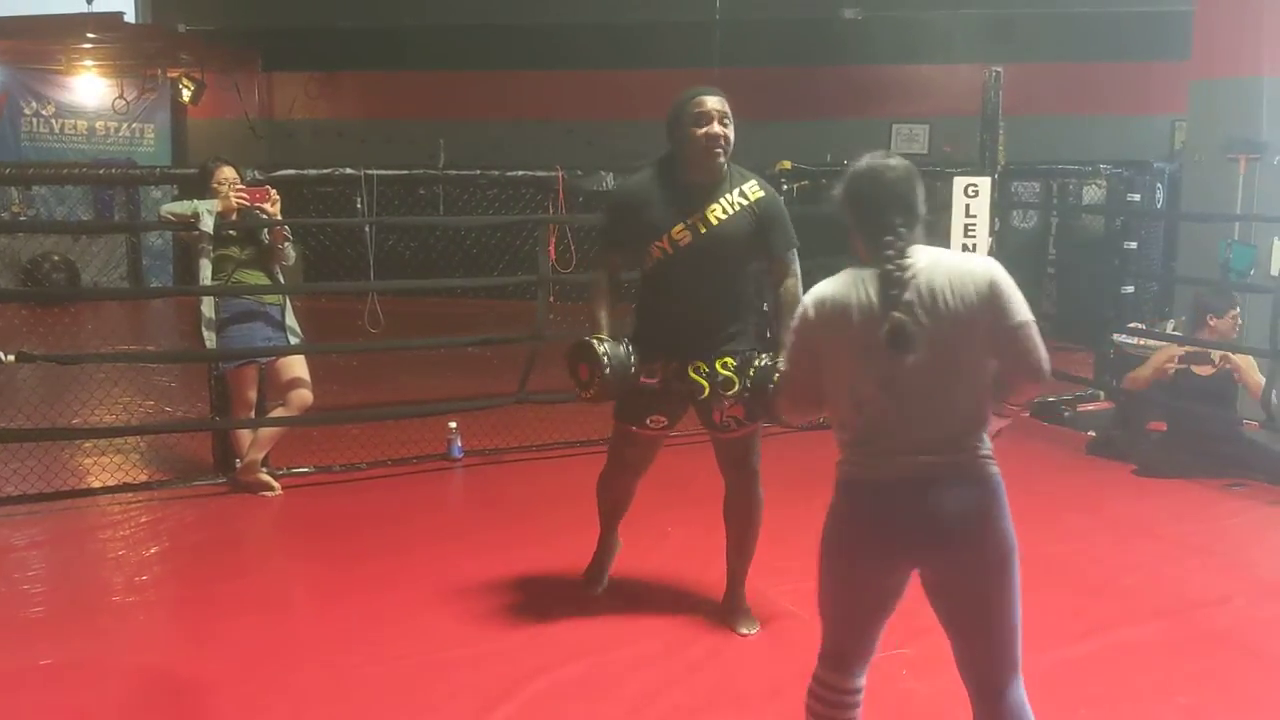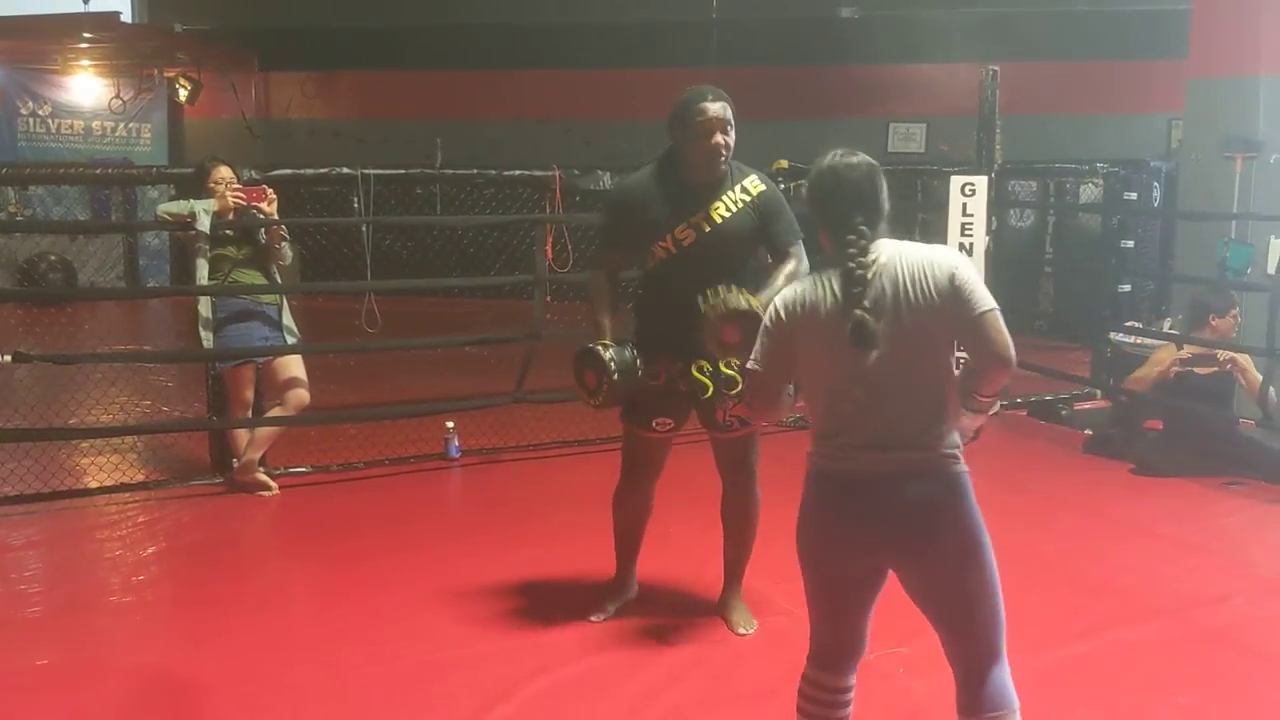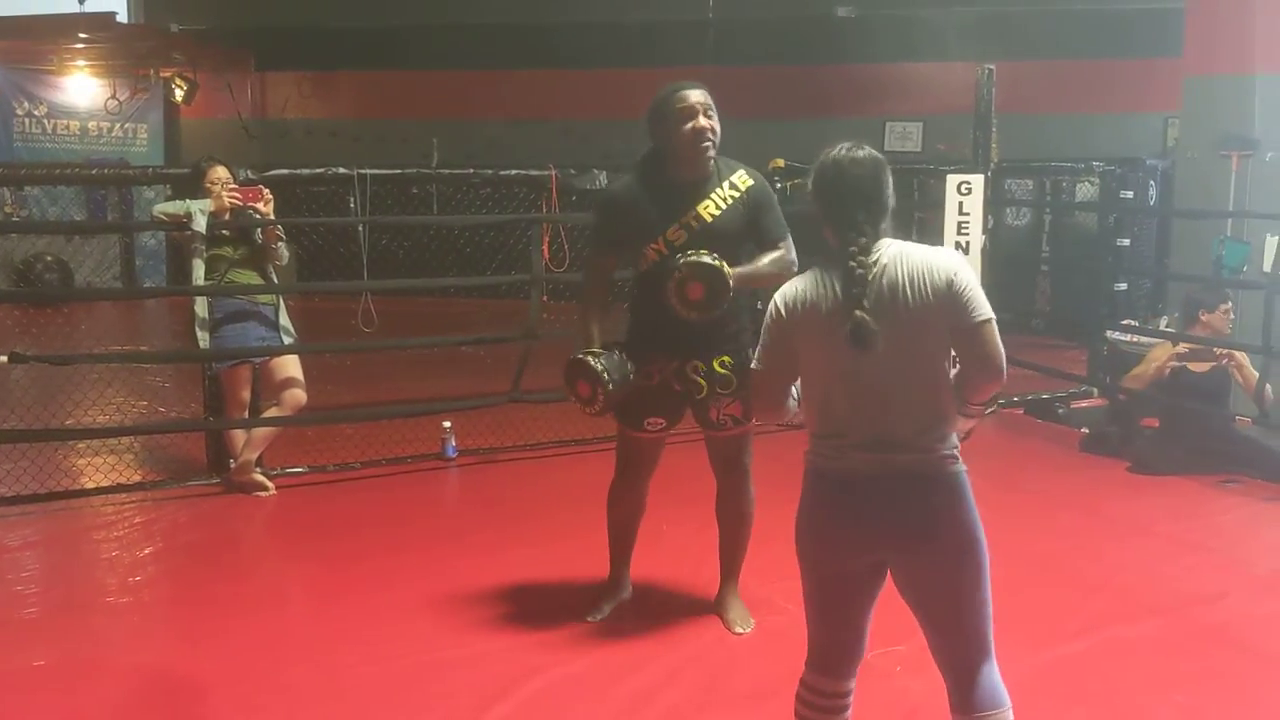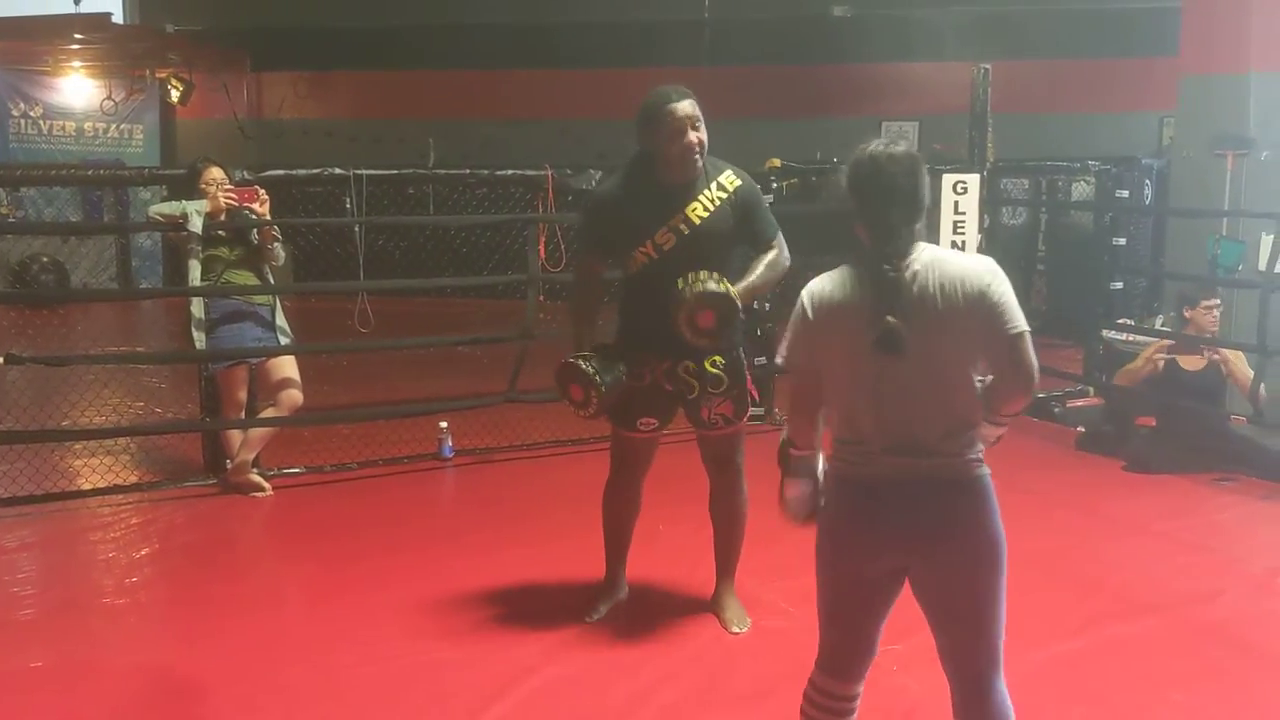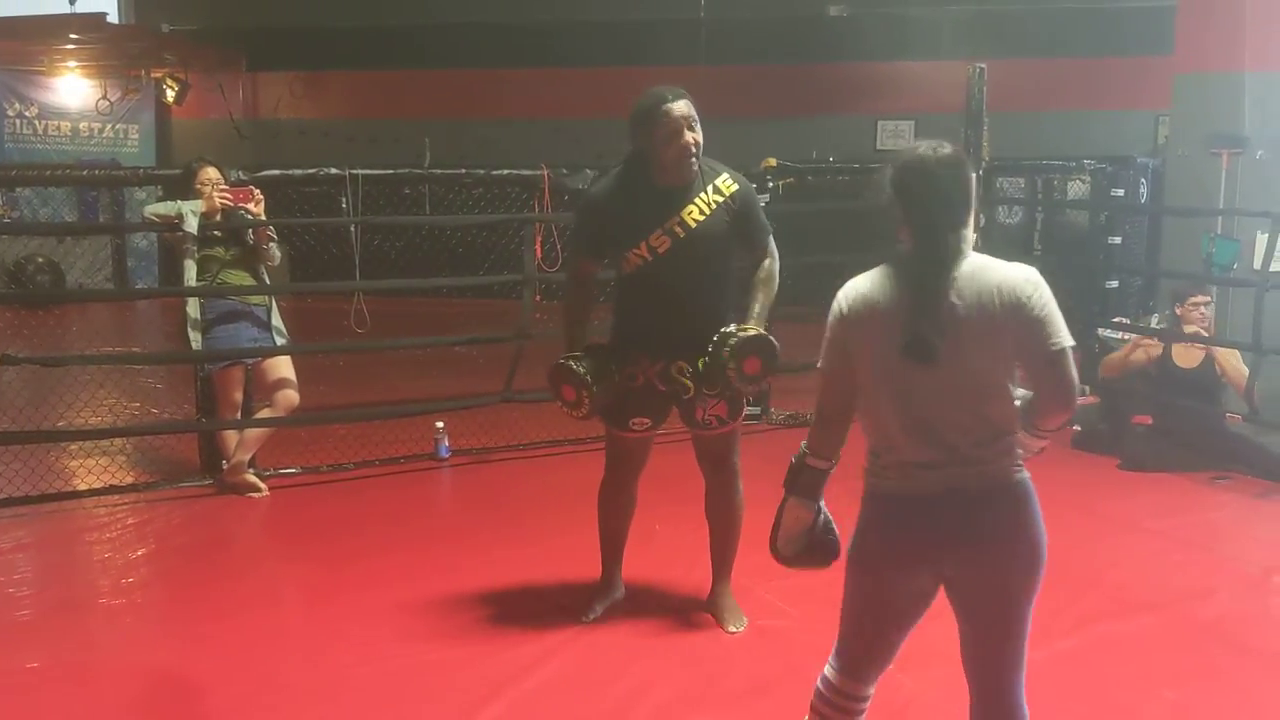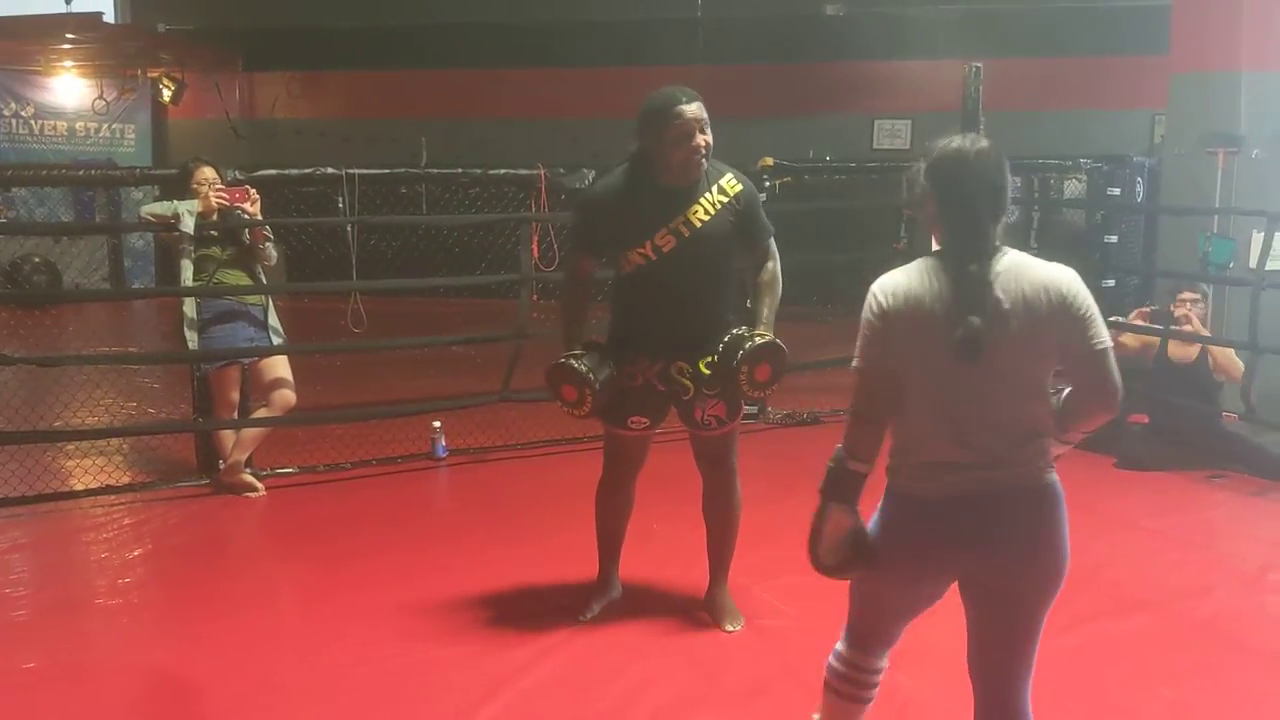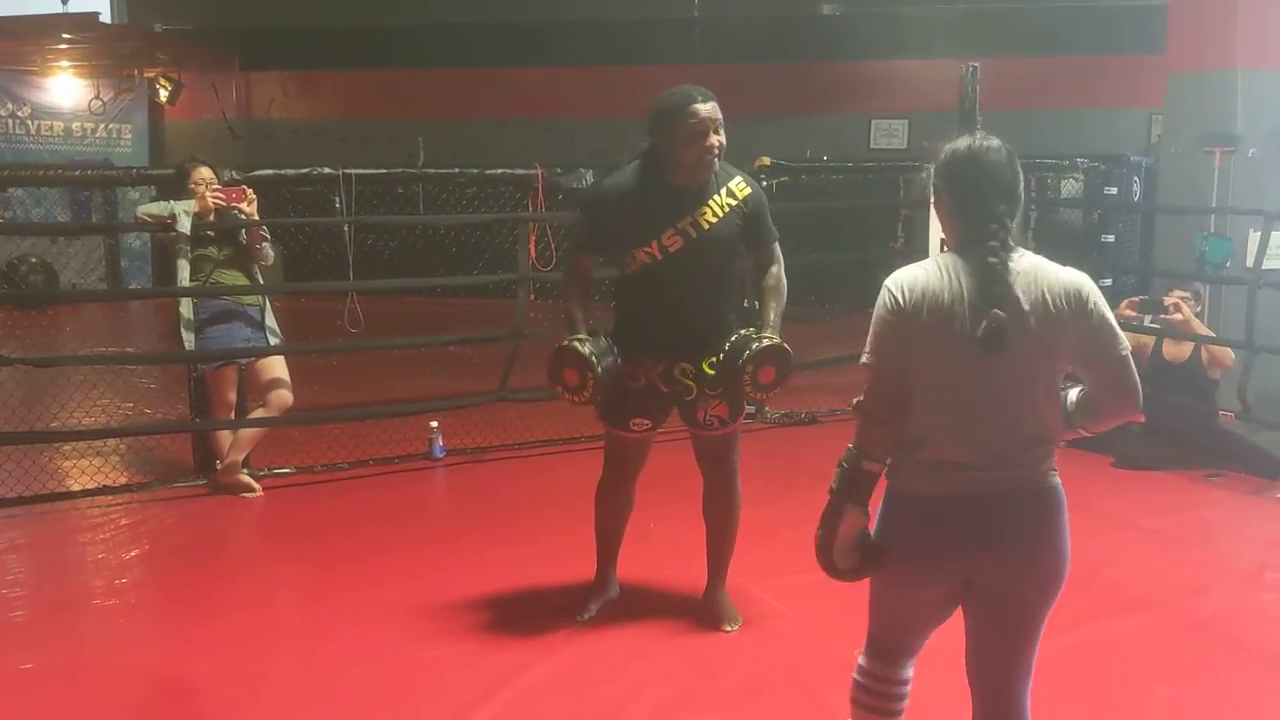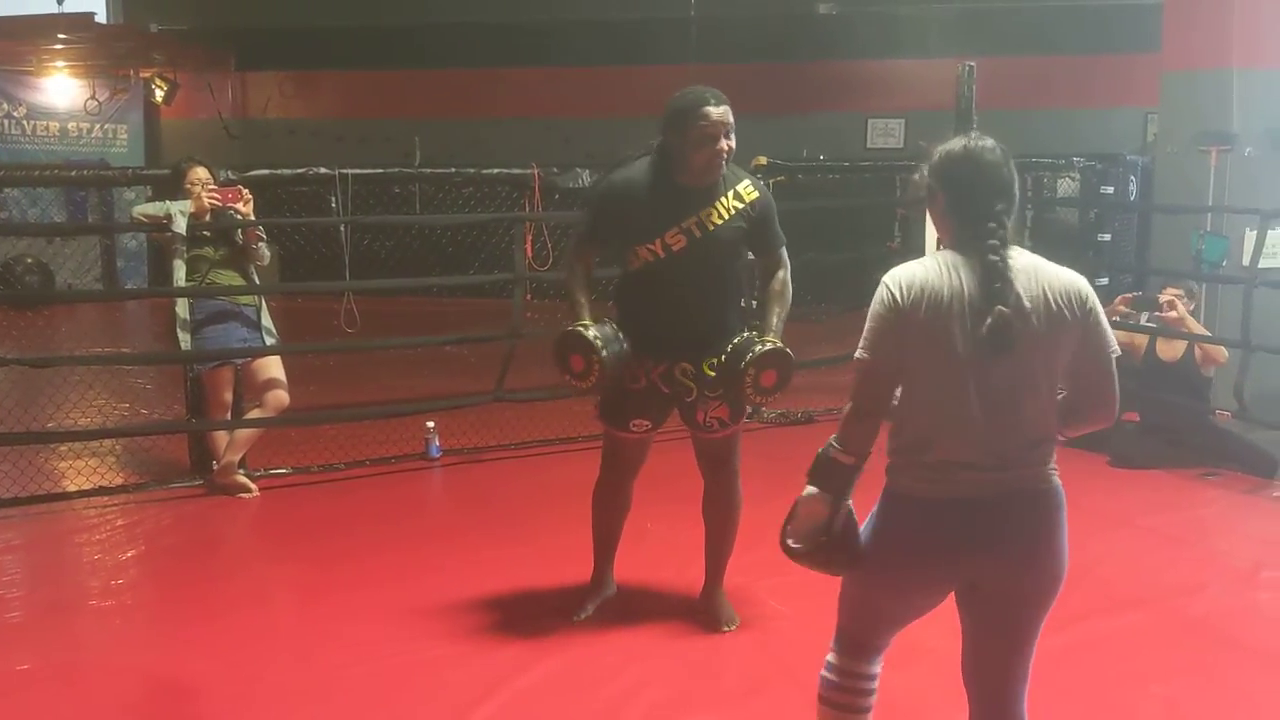
dt=0.2s
person 1, frame 1
left shoulder: (825, 301)
right shoulder: (980, 274)
left elbow: (795, 403)
right elbow: (1033, 370)
right wrist: (986, 405)
left hip: (867, 507)
right hip: (967, 502)
left knee: (842, 660)
person 1, frame 2
left shoulder: (794, 302)
right shoulder: (943, 266)
left elbow: (760, 401)
right elbow: (998, 360)
right wrist: (969, 411)
left hip: (837, 502)
right hip: (932, 496)
left knee: (832, 658)
right knee: (982, 664)
person 1, frame 3
left shoulder: (794, 297)
right shoulder: (943, 268)
left elbow: (767, 403)
right elbow: (989, 370)
right wrist: (957, 416)
left hip: (835, 501)
right hip: (930, 496)
left knee: (831, 663)
right knee: (971, 666)
person 1, frame 4
left shoulder: (822, 295)
right shoulder: (977, 277)
left elbow: (803, 406)
right elbow: (1020, 383)
left wrist: (800, 463)
right wrist: (981, 422)
left hip: (859, 505)
right hip: (955, 504)
left knee: (840, 664)
person 1, frame 5
left shoulder: (858, 298)
right shoulder: (1018, 286)
left elbow: (833, 415)
right elbow: (1059, 397)
left wrist: (803, 491)
right wrist: (1021, 434)
left hip: (897, 515)
right hip: (998, 514)
left knee: (856, 664)
person 1, frame 6
left shoulder: (893, 293)
right shoulder: (1057, 287)
left elbow: (870, 415)
right elbow: (1102, 397)
left wrist: (839, 498)
right wrist: (1050, 430)
left hip: (920, 514)
right hip: (1022, 516)
left knee: (864, 637)
person 1, frame 7
left shoulder: (908, 288)
right shoulder: (1071, 289)
left elbow: (882, 413)
right elbow: (1122, 397)
left wrist: (853, 495)
left hip: (924, 515)
right hip: (1026, 517)
left knee: (890, 647)
person 1, frame 8
left shoulder: (906, 285)
right shoulder: (1069, 290)
left elbow: (867, 407)
right elbow: (1099, 405)
left wrist: (828, 482)
left hip: (920, 514)
right hip: (1025, 520)
left knee: (856, 643)
person 2, frame 1
left shoulder: (758, 196)
right shoulder: (637, 194)
left elbow: (789, 273)
right elbow: (609, 268)
right wrist: (602, 334)
left hip: (732, 357)
right hip: (655, 355)
left knee: (743, 471)
right knee: (623, 464)
left ankle: (734, 592)
right ankle: (604, 551)
person 2, frame 2
left shoulder: (759, 191)
right shoulder: (637, 193)
left elbow: (797, 262)
right elbow: (607, 270)
left wrist: (758, 304)
right wrist: (605, 338)
right hip: (658, 355)
left knee: (740, 471)
right knee: (637, 472)
left ankle: (732, 591)
right ankle: (624, 580)
person 2, frame 3
left shoulder: (747, 185)
right shoulder: (626, 195)
left elbow: (786, 257)
right elbow: (600, 273)
left wrist: (732, 277)
right wrist: (594, 344)
left hip: (725, 353)
right hip: (651, 355)
left knee: (733, 469)
right knee: (632, 469)
left ankle: (729, 590)
right ankle: (618, 580)
person 2, frame 4
left shoulder: (734, 186)
right shoulder: (613, 198)
left elbow: (777, 252)
right elbow: (589, 277)
left wrist: (736, 293)
right wrist: (584, 348)
left hip: (716, 354)
right hip: (643, 355)
left knee: (726, 468)
right knee: (626, 469)
left ankle: (726, 588)
right ankle: (614, 580)
person 2, frame 5
left shoulder: (731, 189)
right shoulder: (607, 198)
left elbow: (765, 258)
right elbow: (583, 277)
left wrist: (753, 324)
right wrist: (575, 349)
left hip: (712, 354)
right hip: (637, 355)
left knee: (722, 469)
right knee: (621, 468)
left ankle: (721, 588)
right ankle: (611, 579)
person 2, frame 6
left shoulder: (734, 189)
right shoulder: (609, 197)
left elbow: (765, 260)
right elbow: (580, 274)
left wrist: (763, 329)
right wrist: (574, 346)
left hip: (712, 354)
right hip: (636, 355)
left knee: (720, 469)
right knee: (619, 468)
left ankle: (719, 588)
right ankle: (608, 578)
person 2, frame 7
left shoulder: (742, 192)
right shoulder: (617, 194)
left elbow: (770, 264)
right elbow: (579, 267)
left wrist: (769, 331)
right wrist: (578, 331)
left hip: (714, 355)
right hip: (639, 355)
left knee: (721, 469)
right knee: (619, 469)
left ankle: (716, 587)
right ankle: (605, 577)
person 2, frame 8
left shoulder: (750, 195)
right shoulder: (624, 189)
left elbow: (776, 268)
right elbow: (583, 256)
left wrist: (770, 335)
right wrist: (583, 318)
left hip: (716, 356)
right hip: (639, 354)
left knee: (722, 470)
right knee: (617, 470)
left ankle: (713, 588)
right ankle: (602, 577)
person 3, frame 1
right shoulder: (205, 227)
left elbow: (286, 258)
right elbow: (166, 211)
left wrist: (275, 219)
right wrist: (218, 208)
left hip: (276, 315)
right hip: (237, 316)
left knee: (301, 397)
right knee: (244, 403)
left ankle: (250, 464)
right ankle: (250, 468)
person 3, frame 2
right shoulder: (202, 226)
left elbow: (283, 258)
right elbow: (163, 211)
left wrist: (272, 219)
right wrist: (215, 207)
left hip: (273, 315)
right hip: (234, 315)
left knee: (298, 396)
right knee: (242, 402)
left ankle: (247, 465)
right ankle: (247, 469)
person 3, frame 3
left shoulder: (248, 222)
right shoulder: (197, 226)
left elbow: (280, 258)
right elbow: (159, 211)
left wrist: (269, 220)
right wrist: (211, 207)
left hip: (269, 315)
right hip: (231, 316)
left knee: (294, 396)
right knee: (238, 403)
left ankle: (243, 465)
right ankle: (244, 470)
person 3, frame 4
left shoulder: (244, 222)
right shoulder: (193, 227)
left elbow: (276, 258)
right elbow: (155, 212)
left wrist: (265, 220)
right wrist: (206, 208)
left hip: (266, 316)
right hip: (227, 317)
left knee: (291, 398)
right knee: (235, 403)
left ankle: (241, 465)
right ankle: (241, 470)
person 3, frame 5
right shoulder: (189, 227)
left elbow: (272, 258)
right elbow: (150, 212)
left wrist: (260, 219)
right wrist: (202, 208)
left hip: (262, 316)
right hip: (222, 316)
left knee: (287, 397)
right knee: (231, 404)
left ankle: (237, 465)
right ankle: (236, 470)
person 3, frame 6
left shoulder: (236, 221)
right shoulder: (185, 227)
left elbow: (268, 258)
right elbow: (146, 212)
left wrist: (256, 219)
right wrist: (198, 208)
left hip: (258, 315)
right hip: (218, 316)
left knee: (283, 397)
right knee: (227, 403)
left ankle: (233, 465)
right ankle: (233, 470)
person 3, frame 7
left shoulder: (232, 222)
right shoulder: (182, 227)
left elbow: (265, 257)
right elbow: (142, 212)
left wrist: (253, 219)
right wrist: (194, 208)
left hip: (255, 316)
right hip: (216, 316)
left knee: (281, 397)
right knee: (224, 404)
left ankle: (230, 466)
right ankle: (231, 471)
person 3, frame 8
right shoulder: (178, 227)
left elbow: (261, 258)
right elbow: (138, 213)
left wrist: (249, 219)
right wrist: (190, 208)
left hip: (251, 316)
right hip: (212, 317)
left knee: (277, 398)
right knee: (220, 404)
left ankle: (227, 467)
right ankle: (226, 470)
person 4, frame 1
left shoulder: (1238, 358)
right shoulder: (1171, 353)
right elbow: (1126, 389)
left wrist: (1238, 367)
right wrist: (1159, 368)
left hip: (1227, 442)
right hip: (1181, 443)
right knee: (1147, 457)
person 4, frame 2
left shoulder: (1235, 357)
right shoulder: (1170, 352)
right elbow: (1128, 391)
left wrist: (1244, 369)
right wrist: (1163, 370)
left hip: (1225, 442)
right hip: (1179, 441)
right knee: (1146, 456)
person 4, frame 3
left shoulder: (1232, 355)
right shoulder: (1166, 350)
right elbow: (1125, 390)
left wrist: (1241, 366)
right wrist: (1161, 366)
left hip: (1220, 439)
right hip: (1174, 440)
right knee: (1143, 454)
person 4, frame 4
left shoulder: (1226, 352)
right shoulder: (1163, 348)
left elbow: (1259, 399)
right elbow: (1117, 386)
left wrist: (1227, 361)
right wrist: (1149, 359)
left hip: (1216, 439)
right hip: (1170, 439)
right knee: (1138, 455)
person 4, frame 5
left shoulder: (1222, 350)
right shoulder: (1158, 347)
left elbow: (1250, 394)
right elbow: (1105, 373)
left wrist: (1214, 351)
right wrist: (1135, 345)
left hip: (1210, 437)
right hip: (1164, 437)
right knee: (1131, 451)
person 4, frame 6
left shoulder: (1213, 349)
right shoulder: (1153, 342)
left elbow: (1237, 375)
left wrist: (1198, 331)
left hip: (1208, 436)
right hip: (1161, 435)
right knee: (1130, 450)
person 4, frame 7
left shoulder: (1206, 347)
right shoulder: (1148, 341)
left elbow: (1228, 362)
left wrist: (1190, 320)
right wrist: (1118, 316)
left hip: (1203, 435)
right hip: (1157, 433)
right knee: (1124, 449)
person 4, frame 8
left shoulder: (1199, 344)
right shoulder: (1142, 339)
left elbow: (1220, 358)
left wrist: (1184, 317)
right wrist: (1113, 311)
left hip: (1199, 432)
right hip: (1153, 432)
left knee: (1265, 464)
right knee: (1121, 446)
right ankle: (1206, 461)
